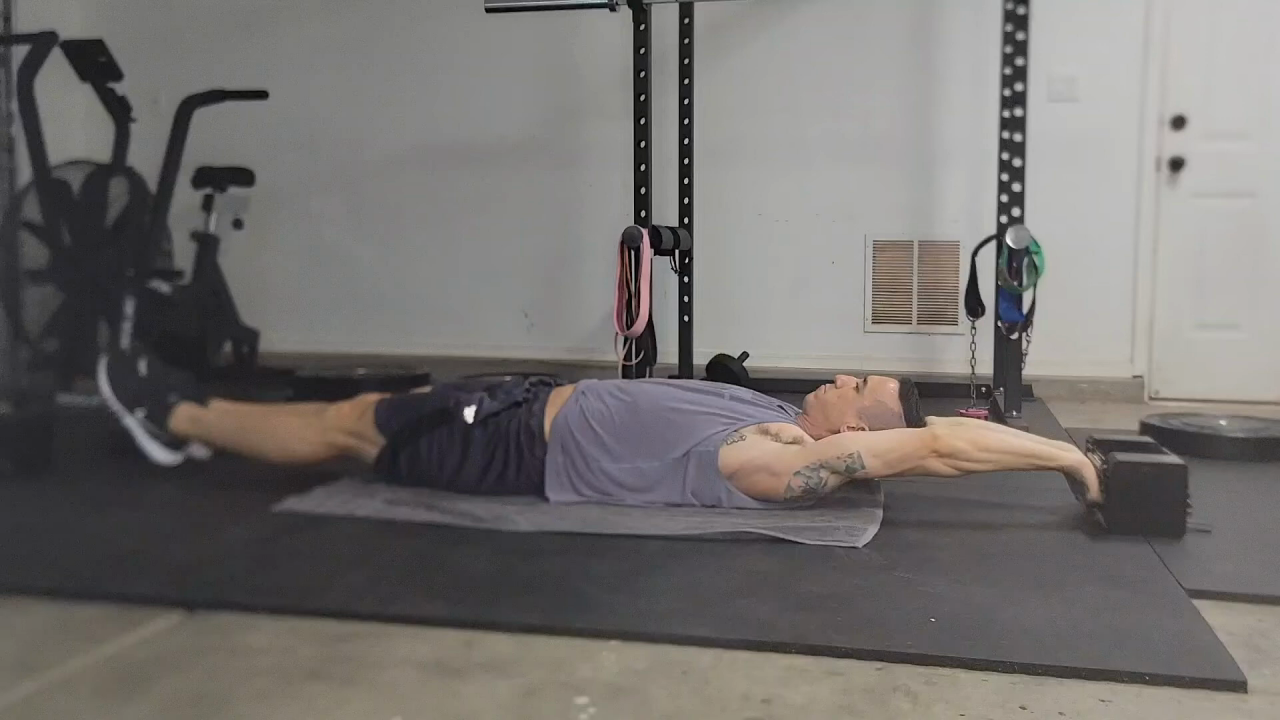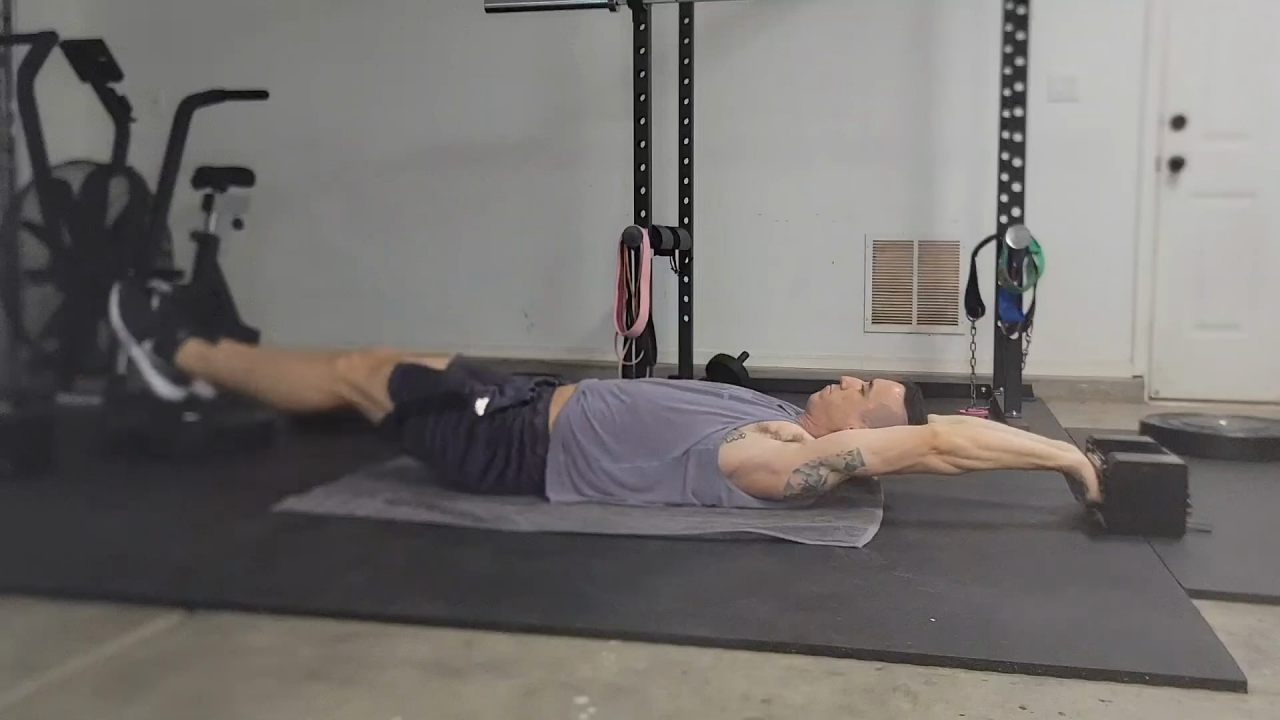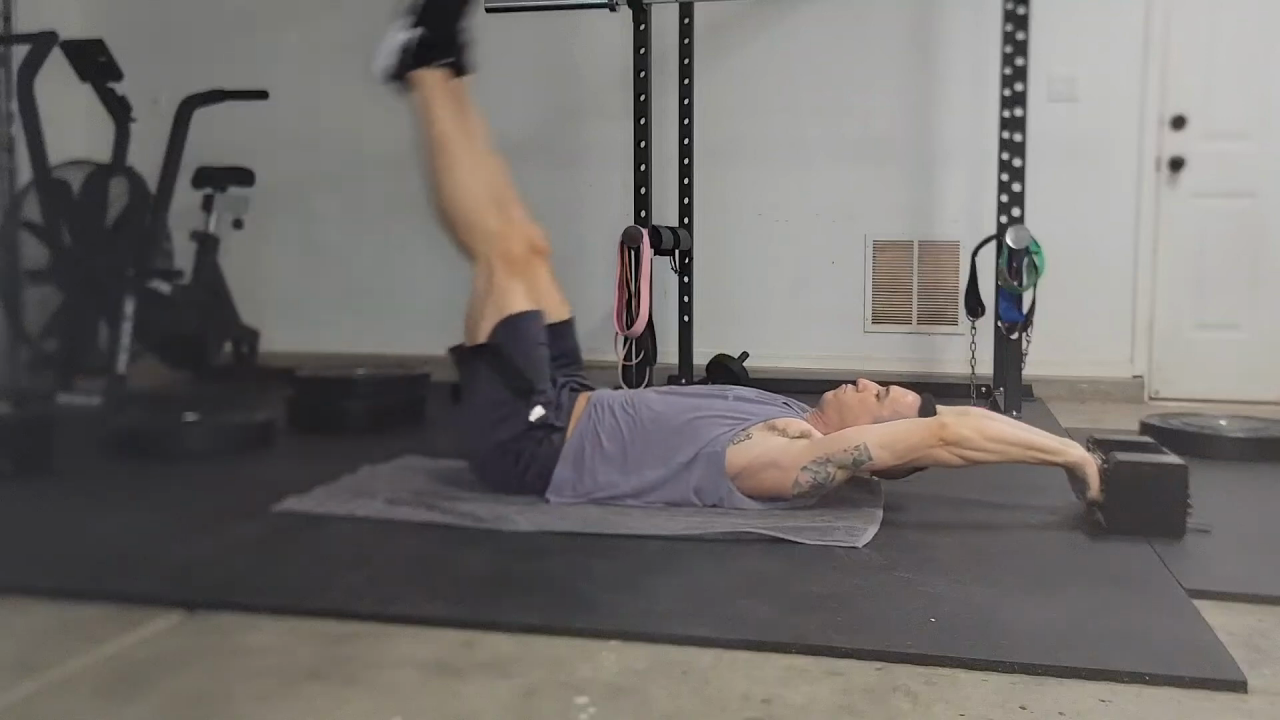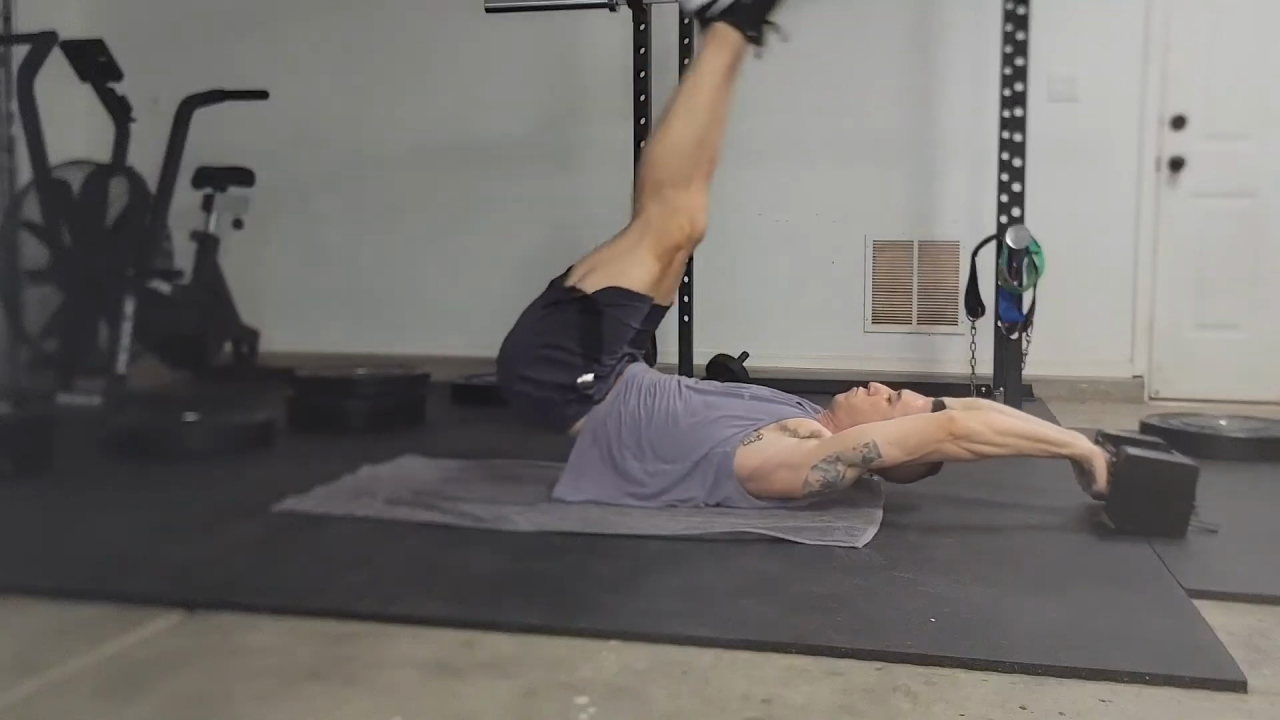
dt=0.4s
person 1, frame 1
left shoulder: (788, 465)
right shoulder: (793, 431)
left elbow: (931, 441)
right elbow: (937, 437)
left wrist: (1060, 452)
left hip: (534, 444)
right hip: (549, 405)
left knee: (352, 421)
right knee: (360, 409)
left ankle: (181, 418)
right ankle: (189, 412)
person 1, frame 2
left shoulder: (787, 469)
right shoulder: (798, 432)
left elbow: (929, 448)
right elbow: (942, 441)
left wrist: (1061, 452)
left hip: (530, 448)
right hip: (552, 409)
left knee: (363, 367)
right knee: (381, 365)
left ankle: (186, 352)
right ankle: (191, 348)
person 1, frame 3
left shoulder: (794, 462)
right shoulder: (811, 436)
left elbow: (945, 429)
left wrist: (1066, 447)
left hip: (536, 439)
right hip: (579, 415)
left knee: (511, 249)
right knee: (521, 252)
left ankle: (430, 67)
person 1, frame 4
left shoulder: (803, 465)
right shoulder: (822, 436)
left wrist: (1073, 444)
left hip: (562, 375)
right hip: (612, 386)
left knee: (669, 223)
